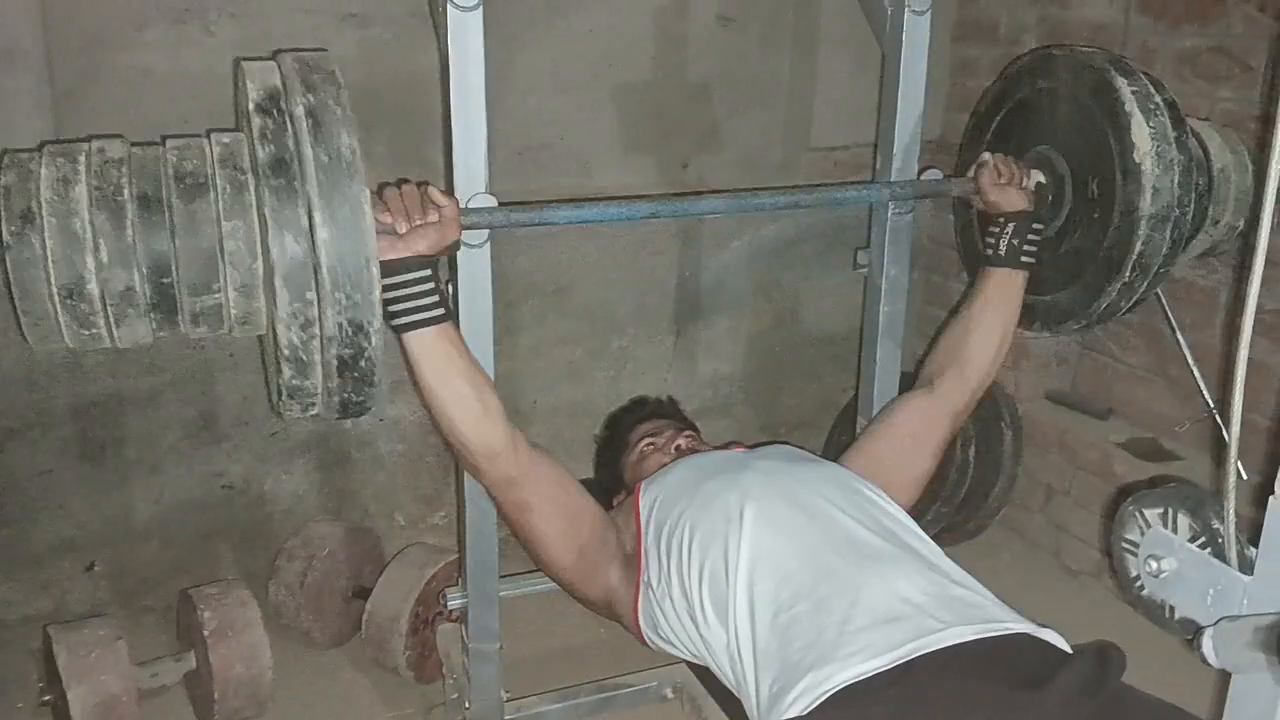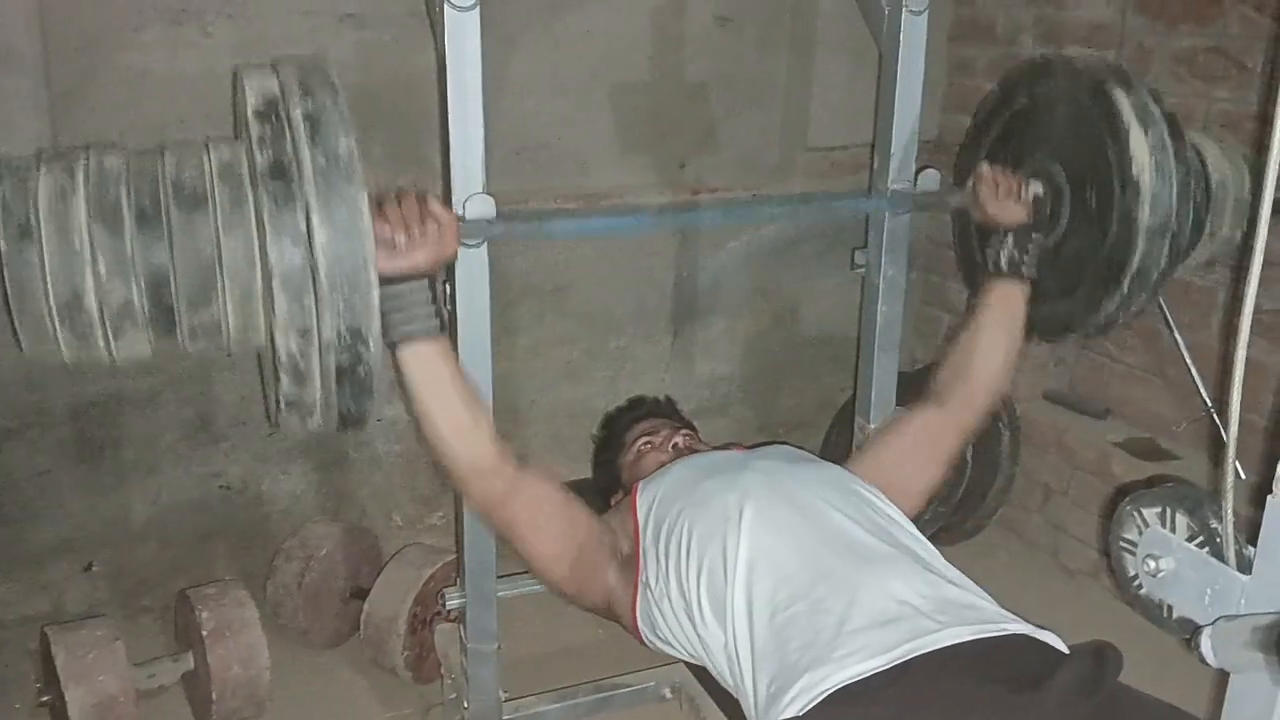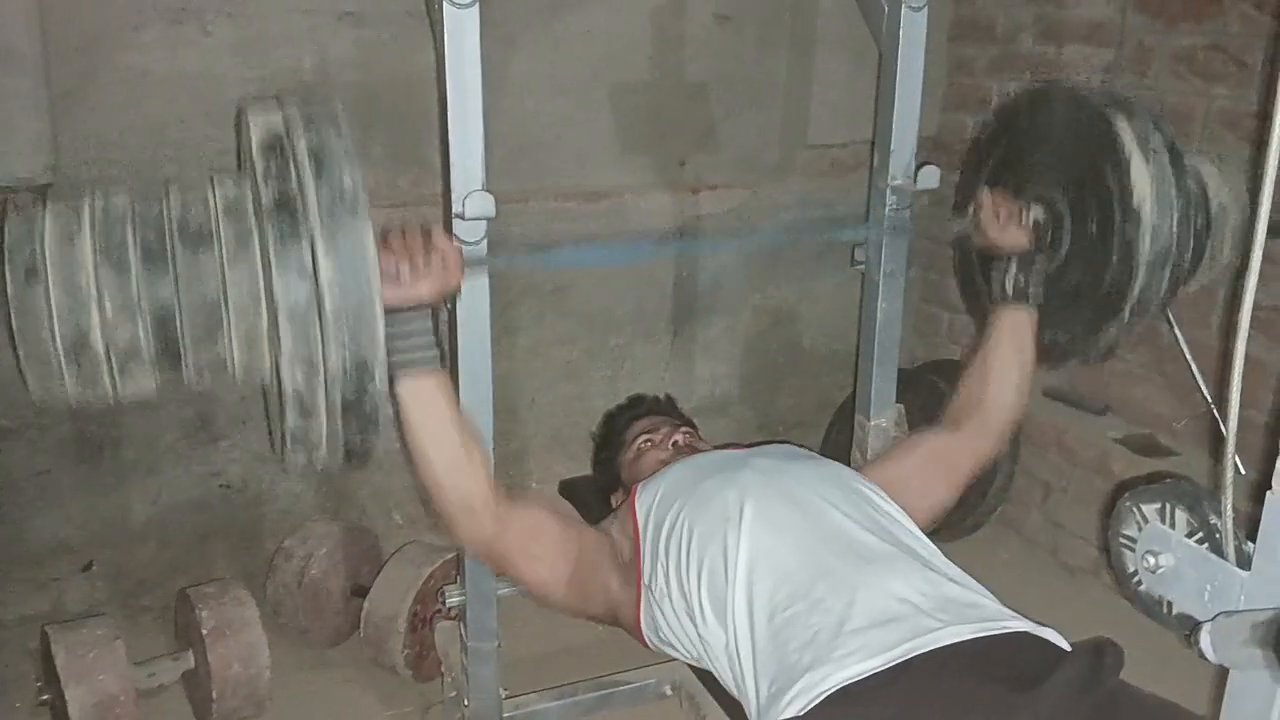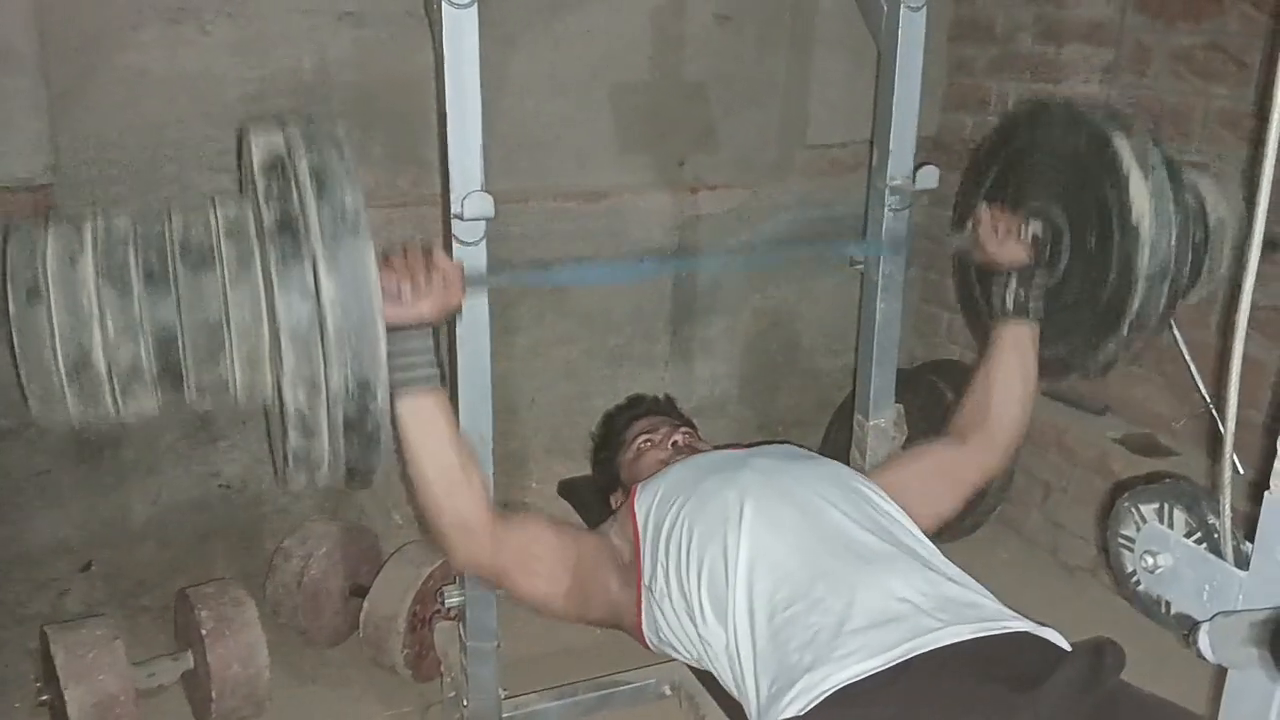
dt=0.1s
person 1, frame 1
left shoulder: (834, 483)
right shoulder: (625, 554)
left elbow: (945, 389)
right elbow: (500, 452)
left wrist: (1009, 236)
right wrist: (411, 274)
person 1, frame 2
left shoulder: (835, 486)
right shoulder: (622, 556)
left elbow: (953, 404)
right elbow: (487, 470)
left wrist: (1011, 246)
right wrist: (409, 286)
person 1, frame 3
left shoulder: (830, 483)
right shoulder: (628, 552)
left elbow: (975, 430)
right elbow: (479, 515)
left wrist: (1016, 269)
right wrist: (409, 322)
person 1, frame 4
left shoulder: (832, 484)
right shoulder: (627, 556)
left elbow: (980, 444)
right elbow: (477, 536)
left wrist: (1016, 283)
right wrist: (411, 342)
